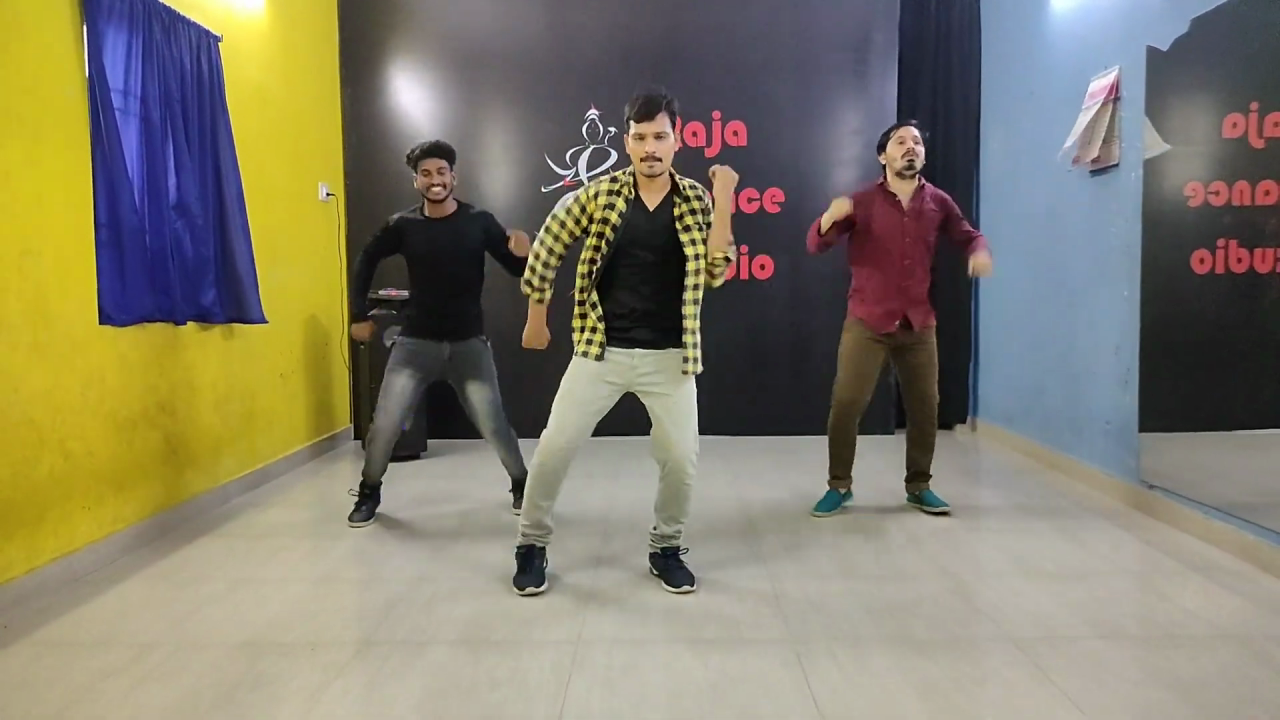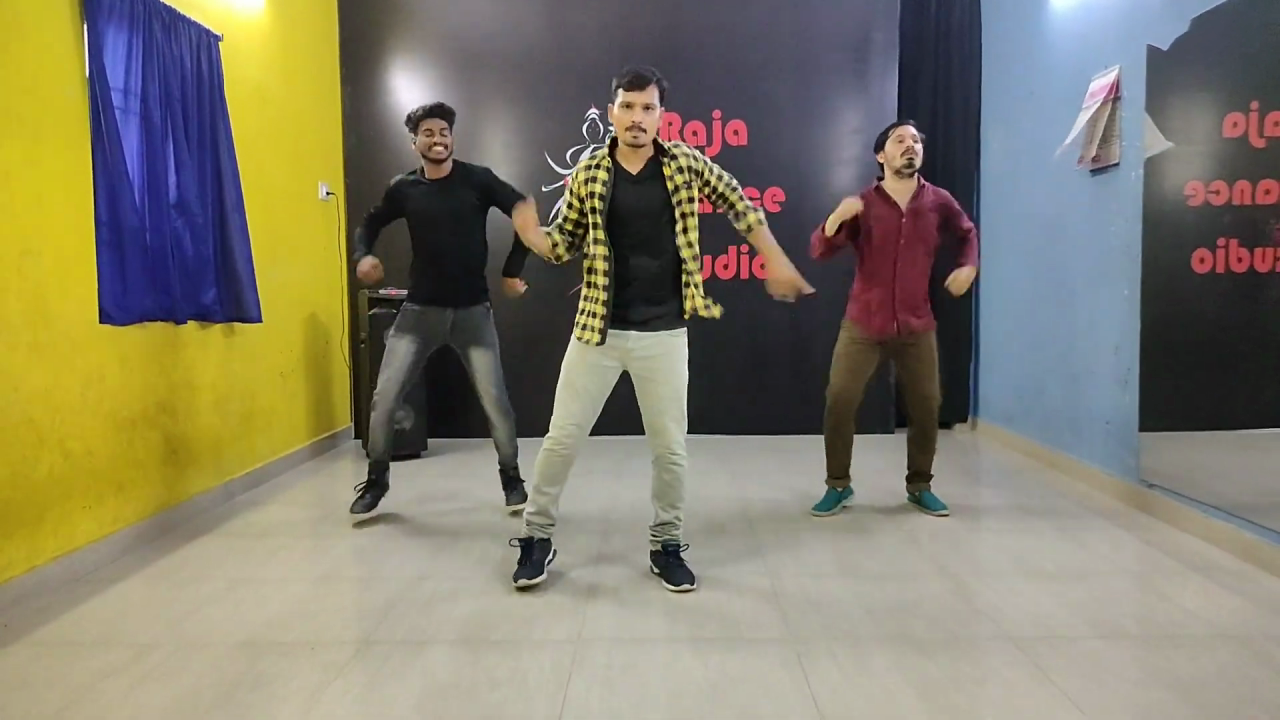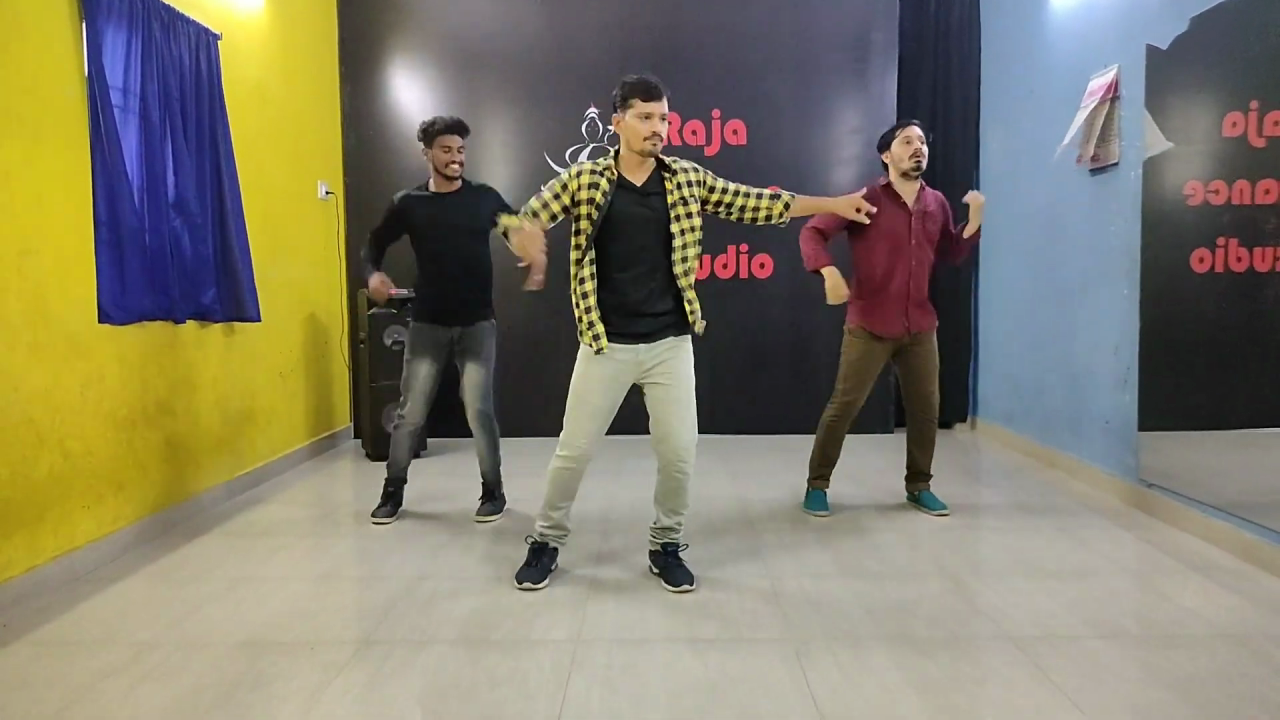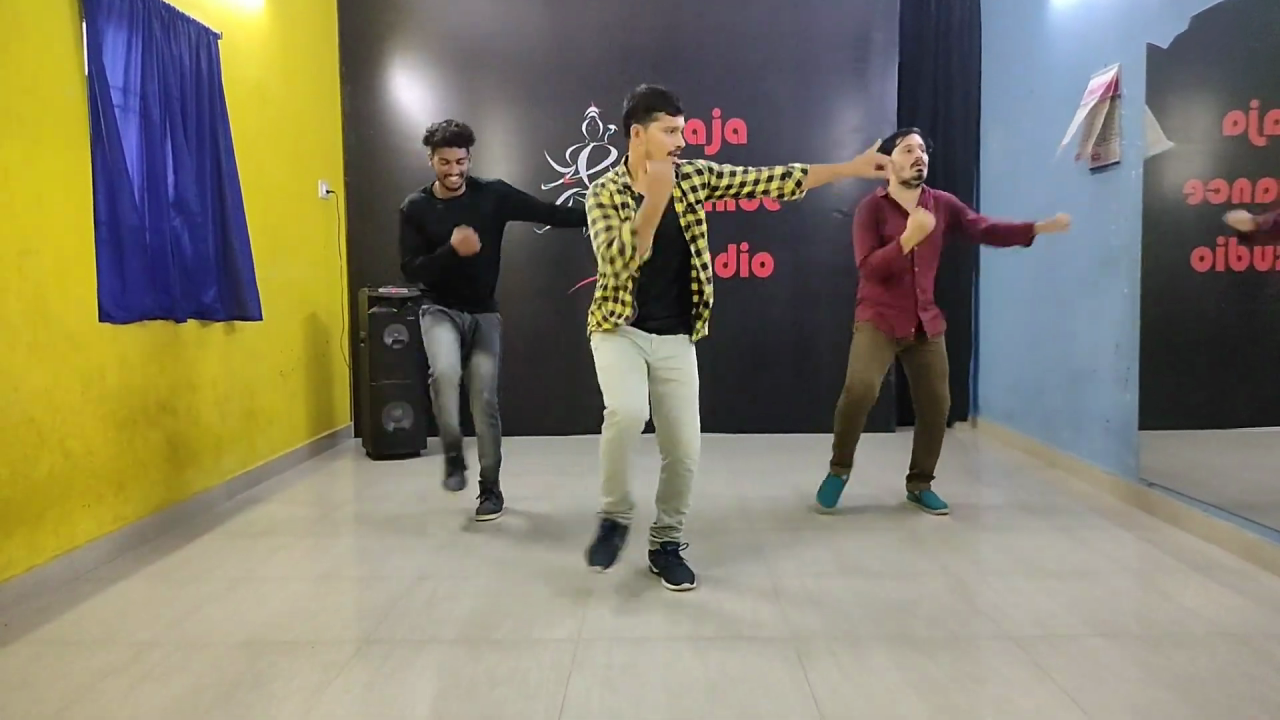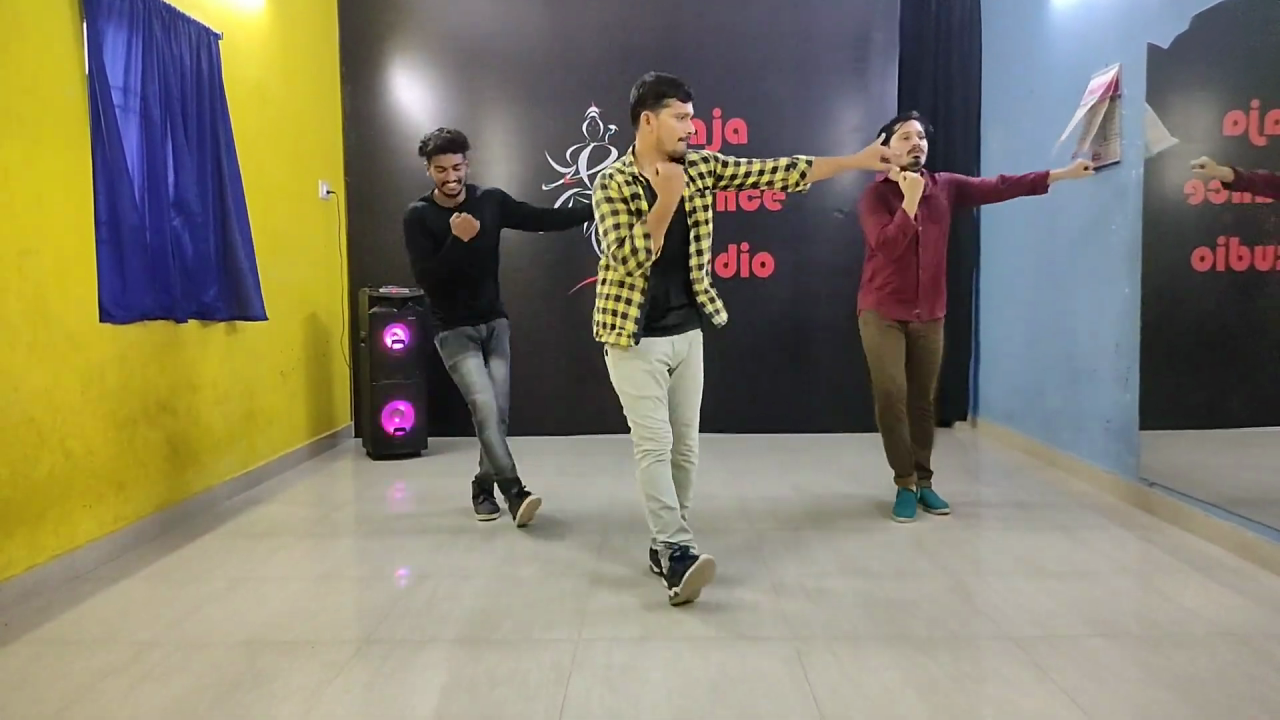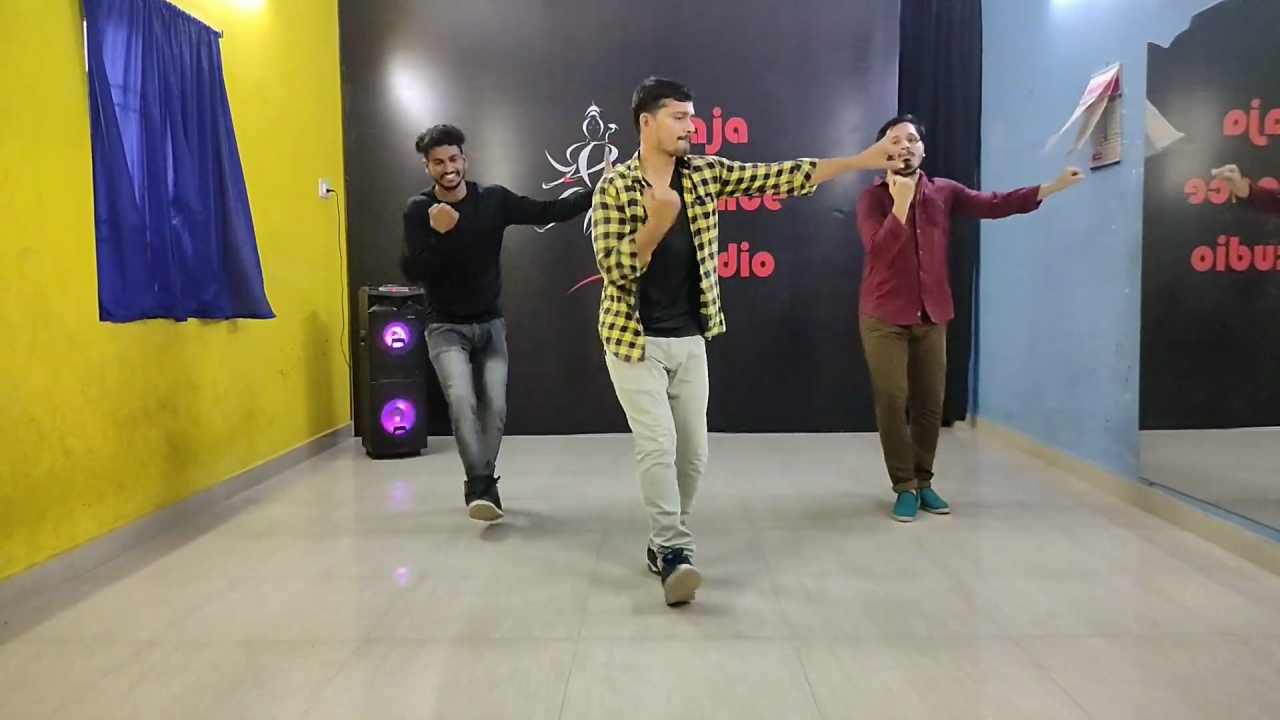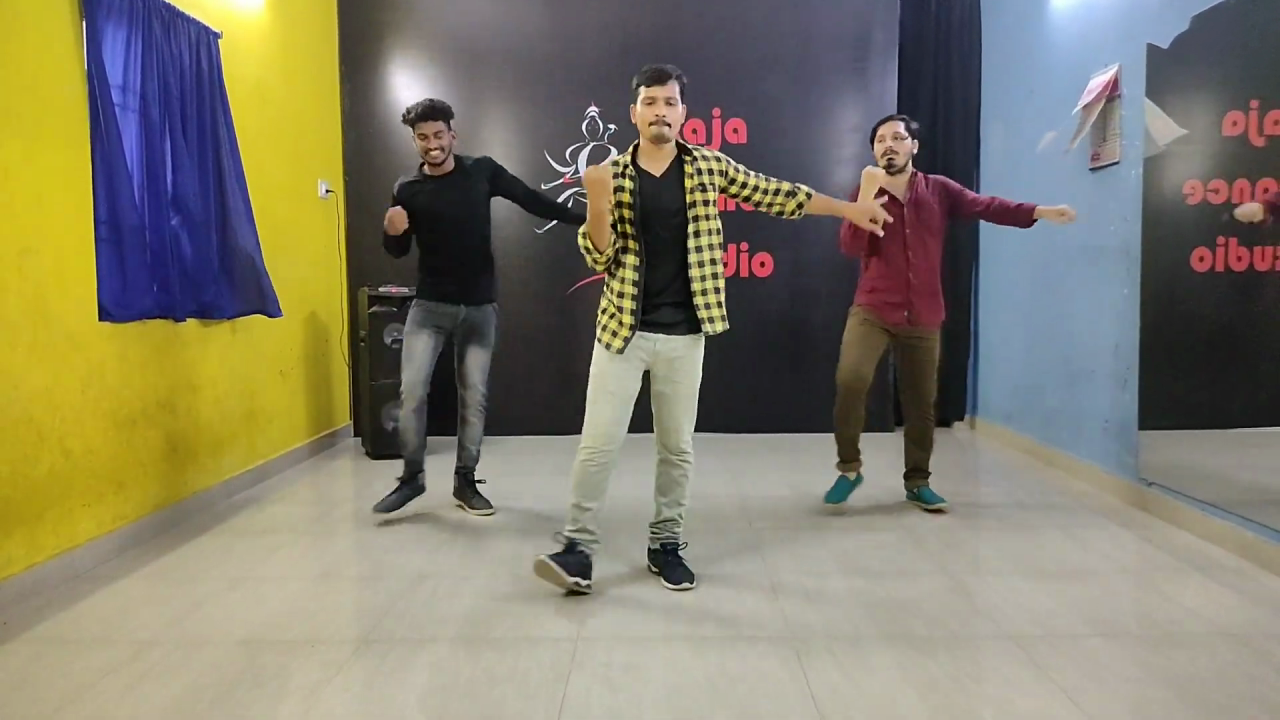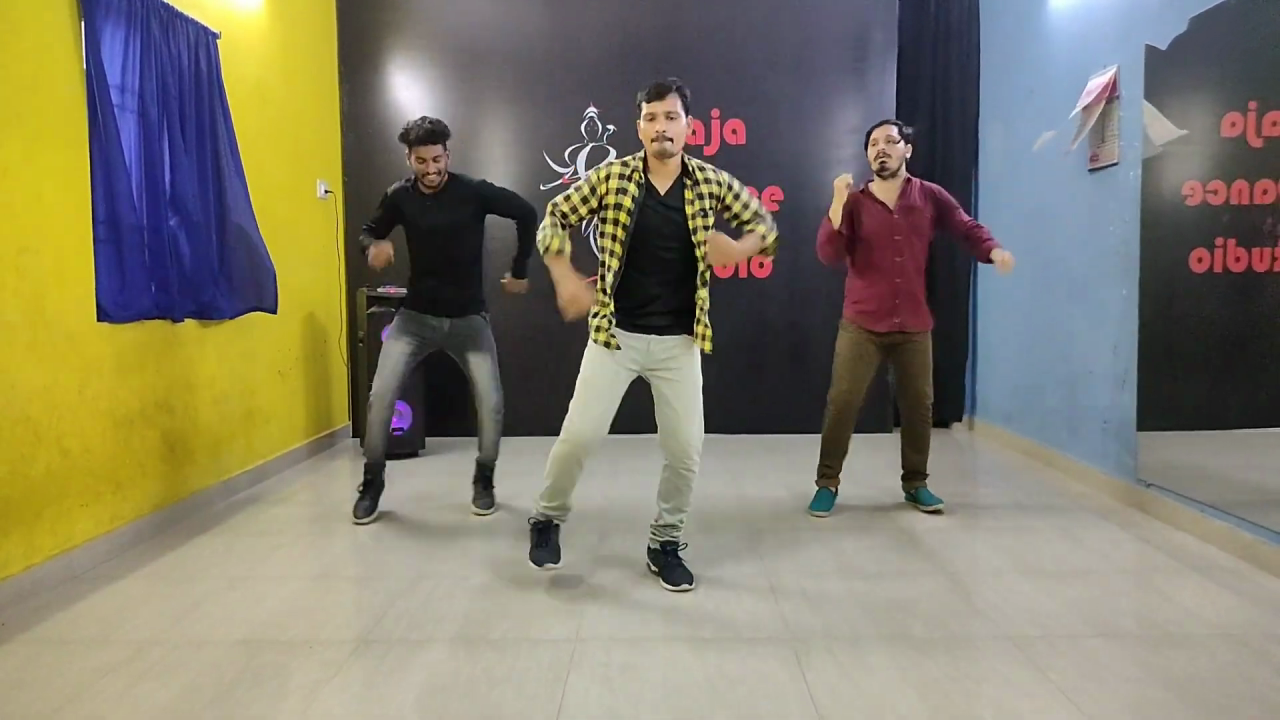
dt=0.2s
person 1, frame 1
left shoulder: (694, 198)
right shoulder: (596, 194)
left elbow: (719, 267)
right elbow: (547, 245)
left wrist: (723, 203)
right wrist: (535, 315)
left hip: (668, 357)
right hip: (601, 350)
left knee: (681, 462)
right knee: (555, 449)
left ankle: (665, 548)
right ankle: (531, 545)
person 1, frame 2
left shoulder: (686, 164)
right shoulder: (590, 173)
left elbow: (741, 207)
right elbow: (561, 243)
left wrist: (775, 259)
right wrist: (541, 240)
left hip: (663, 333)
right hip: (598, 331)
left knee: (669, 447)
right knee: (563, 436)
left ankle: (666, 545)
right ankle: (536, 537)
person 1, frame 3
left shoulder: (685, 178)
right shoulder: (585, 179)
left elbow: (751, 204)
right elbow: (536, 214)
left wrist: (828, 203)
right wrist: (528, 241)
left hip: (669, 345)
right hip: (605, 344)
left knee: (678, 454)
right knee: (576, 448)
left ankle: (664, 546)
right ankle: (546, 541)
person 1, frame 4
left shoulder: (694, 175)
right shoulder: (605, 191)
left elbow: (768, 181)
right elbow: (619, 265)
left wrist: (850, 168)
right wrist: (652, 203)
left hip: (675, 337)
right hip: (620, 330)
left knee: (683, 449)
right knee: (626, 417)
left ankle: (667, 540)
right ankle: (614, 516)
person 1, frame 5
left shoulder: (699, 166)
right shoulder: (613, 183)
left elbow: (777, 172)
right elbow: (629, 263)
left wrist: (857, 160)
right wrist: (667, 200)
left hip: (686, 331)
right hip: (632, 334)
left knee: (684, 445)
right knee: (656, 442)
left ankle: (667, 544)
right ankle: (677, 552)
person 1, frame 6
left shoulder: (703, 172)
right shoulder: (615, 188)
left elbow: (777, 176)
right elbow: (618, 268)
left wrist: (860, 162)
right wrist: (654, 225)
left hip: (687, 337)
right hip: (631, 339)
left knee: (692, 450)
right knee: (657, 443)
left ankle: (671, 542)
right ankle: (668, 556)
person 1, frame 7
left shoulder: (710, 168)
right shoulder: (615, 175)
left elbow: (778, 194)
right elbow: (597, 257)
left wrist: (848, 209)
right wrist: (600, 200)
left hip: (685, 335)
right hip: (622, 329)
left knee: (677, 448)
right knee: (600, 440)
left ankle: (664, 544)
right ankle: (577, 549)
person 1, frame 8
left shoulder: (712, 181)
right shoulder: (612, 177)
left elbow: (763, 225)
right elbow: (555, 220)
left wrist: (741, 244)
right wrist: (564, 276)
left hip: (682, 339)
right hip: (618, 334)
left knee: (685, 452)
right knee: (580, 437)
left ankle: (664, 545)
right ankle: (549, 516)
person 2, frame 1
left shoulder: (480, 221)
right shoulder: (402, 224)
left elbow: (510, 265)
right elbow: (367, 261)
left wrist: (522, 255)
right wrist: (360, 313)
left hip: (468, 343)
right hip: (416, 342)
left knee: (492, 426)
right knee: (385, 423)
left ankle: (521, 485)
right ankle: (369, 494)
person 2, frame 2
left shoulder: (477, 180)
right shoulder: (404, 188)
left elbow: (526, 214)
right elbow: (369, 225)
left wrist: (513, 270)
right wrist: (363, 255)
left hip: (471, 309)
right hip: (420, 309)
left knee: (493, 396)
right knee: (385, 394)
left ankle: (511, 477)
right ankle: (374, 482)
person 2, frame 3
left shoulder: (484, 198)
right shoulder: (408, 203)
left elbow: (516, 233)
right elbow: (374, 246)
right wrist: (372, 274)
left hip: (477, 324)
right hip: (428, 325)
left knee: (479, 410)
right knee: (412, 412)
left ankle: (493, 490)
right ankle: (393, 489)
person 2, frame 4
left shoulder: (493, 193)
right shoulder: (416, 207)
left elbow: (547, 213)
right elbow: (410, 270)
right wrist: (451, 248)
left hip: (483, 313)
right hip: (440, 309)
left knee: (485, 400)
right knee: (444, 373)
left ankle: (488, 486)
right ankle: (453, 457)
person 2, frame 5
left shoulder: (490, 201)
right shoulder: (418, 216)
left elbow: (543, 220)
right elbow: (427, 280)
right wrist: (457, 240)
left hip: (493, 321)
right hip: (453, 327)
left knee: (497, 408)
right knee: (483, 402)
left ankle: (485, 486)
right ankle: (512, 489)
person 2, frame 6
left shoulder: (493, 198)
right shoulder: (418, 211)
left elbow: (547, 212)
right elbow: (413, 273)
left wrist: (597, 195)
right wrist: (434, 233)
left hip: (489, 322)
right hip: (446, 325)
left knee: (495, 409)
right knee: (461, 399)
left ankle: (483, 485)
right ankle: (478, 485)
person 2, frame 7
left shoulder: (482, 170)
right shoulder: (407, 188)
left elbow: (535, 202)
right elbow: (398, 252)
left wrist: (585, 220)
right wrist: (393, 231)
left hip: (479, 306)
right hip: (431, 304)
left knee: (474, 396)
right knee: (413, 388)
left ankle: (465, 482)
right ankle: (411, 477)
person 2, frame 8
left shoulder: (476, 192)
right shoulder: (399, 196)
left elbow: (527, 214)
right elbow: (371, 232)
left wrist: (520, 271)
right wrist: (374, 248)
left hip: (468, 317)
right hip: (418, 315)
left knee: (490, 402)
right knee: (381, 395)
left ankle: (483, 478)
right ankle: (372, 485)
person 3, frame 1
left shoulder: (938, 202)
right shoulder: (863, 199)
left elbow: (967, 237)
right elbow: (816, 245)
left wrist: (980, 254)
right wrist: (828, 219)
left hip: (918, 323)
right hip: (866, 321)
left knee: (924, 405)
right knee: (848, 401)
left ankle: (919, 485)
right ankle: (839, 486)
person 3, frame 2
left shoulder: (939, 201)
right shoulder: (864, 203)
left elbow: (967, 236)
right elbow: (822, 250)
left wrist: (968, 266)
right wrist: (836, 221)
left hip: (916, 325)
right hip: (865, 322)
left knee: (926, 407)
right knee: (840, 398)
left ankle: (919, 486)
right ankle: (838, 483)
person 3, frame 3
left shoulder: (937, 204)
right shoulder: (869, 200)
left elbow: (952, 250)
right elbow: (812, 232)
left wrist: (975, 221)
right wrist: (828, 272)
left hip: (920, 325)
right hip: (869, 325)
left knee: (925, 407)
right knee: (844, 405)
left ankle: (918, 485)
right ankle: (818, 483)
person 3, frame 4
left shoulder: (942, 204)
right shoulder: (872, 209)
left elbow: (987, 231)
right elbow: (870, 266)
left wrist: (1038, 228)
right wrist: (908, 238)
left hip: (926, 325)
right hip: (877, 322)
left knee: (936, 407)
right knee: (860, 392)
left ankle: (920, 484)
right ankle: (838, 471)
person 3, frame 5
left shoulder: (945, 187)
right shoulder: (875, 195)
left elbow: (1000, 187)
right elbow: (889, 245)
left wrist: (1061, 173)
right wrist: (909, 202)
left hip: (927, 313)
right hip: (881, 312)
left knee: (923, 399)
right knee: (891, 391)
left ankle: (921, 480)
right ankle: (904, 483)
person 3, frame 6
left shoulder: (943, 193)
right shoulder: (872, 200)
left elbow: (994, 205)
right elbow: (883, 251)
left wrist: (1051, 187)
right wrist: (898, 204)
left hip: (931, 317)
right hip: (882, 318)
left knee: (929, 401)
right knee: (892, 398)
left ankle: (920, 481)
right ankle: (903, 485)
person 3, frame 7
left shoulder: (941, 190)
right shoulder: (864, 194)
left elbow: (990, 207)
right elbow: (851, 243)
left wrist: (1041, 211)
right wrist: (869, 194)
left hip: (924, 317)
right hip: (872, 312)
left knee: (921, 401)
right knee: (851, 380)
left ankle: (918, 482)
right ankle: (848, 469)
person 3, frame 8
left shoulder: (932, 198)
right shoulder: (856, 204)
left elbow: (969, 230)
right elbow: (828, 255)
left wrist: (993, 251)
right wrist: (838, 204)
left hip: (915, 323)
right hip: (863, 322)
left knee: (918, 405)
right knee: (843, 400)
left ankle: (915, 484)
right ankle: (827, 483)
